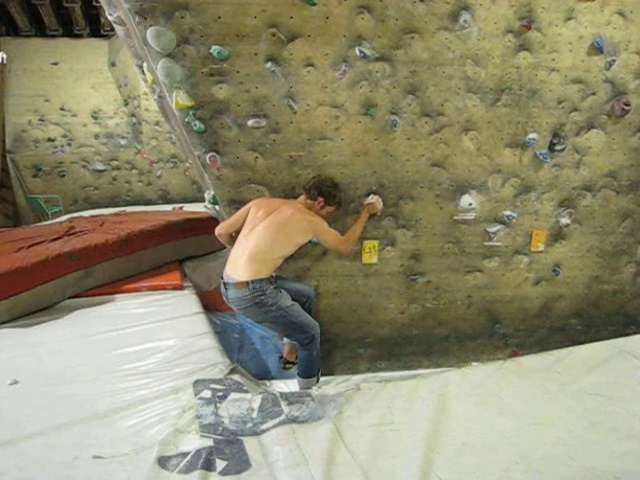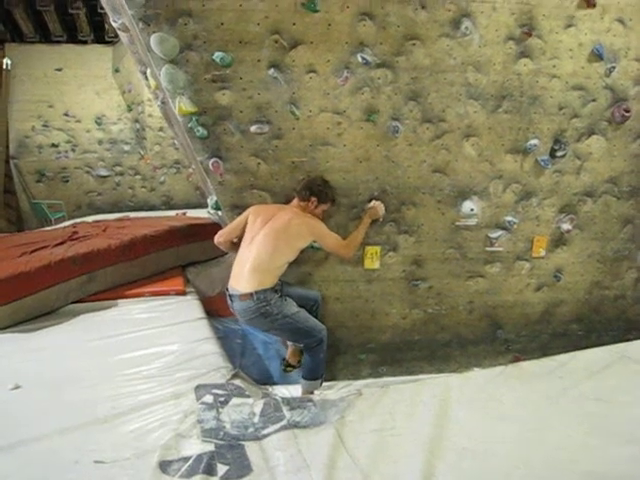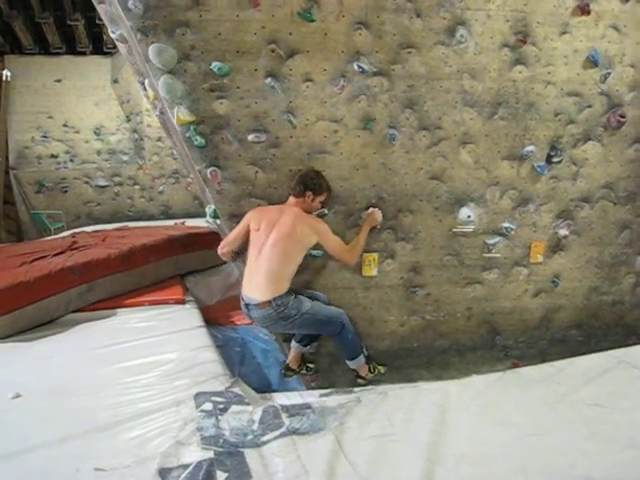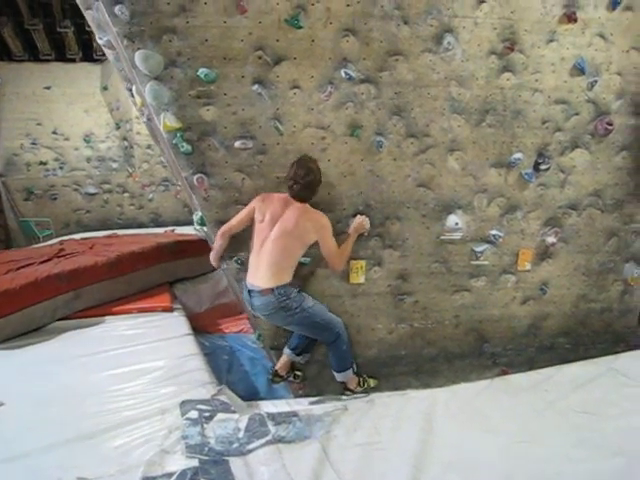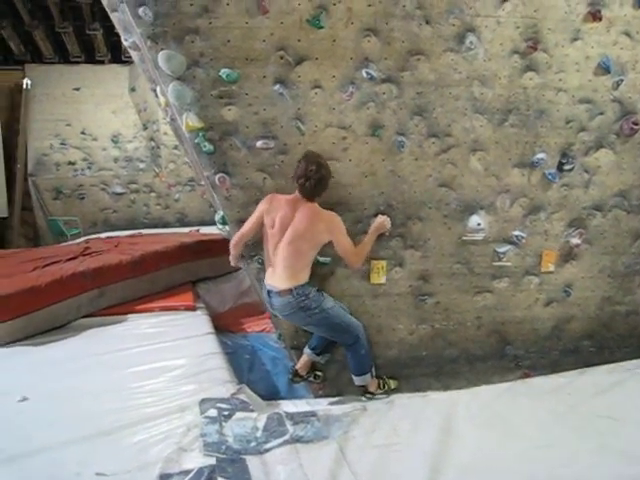
dt=1s
person 1, frame 1
left shoulder: (261, 202)
right shoulder: (310, 220)
left elbow: (221, 231)
right elbow: (345, 246)
right wrist: (366, 212)
left hip: (229, 286)
right hip: (251, 293)
left knee: (305, 295)
right knee: (310, 333)
right ankle: (306, 392)
person 1, frame 2
left shoulder: (258, 209)
right shoulder: (308, 223)
left elbow: (221, 240)
right elbow: (347, 250)
right wrist: (368, 218)
left hip: (234, 297)
right hip: (256, 303)
left knee: (313, 300)
right knee: (317, 336)
left ankle: (293, 356)
right ankle: (308, 396)
person 1, frame 3
left shoulder: (257, 214)
right shoulder: (312, 224)
left elbow: (223, 250)
right elbow: (350, 257)
left wrist: (237, 259)
right wrist: (367, 225)
left hip: (248, 305)
right hip: (272, 310)
left knee: (320, 303)
right knee: (339, 320)
left ankle: (293, 361)
right ankle: (362, 370)
person 1, frame 4
left shoulder: (264, 201)
right shoulder: (317, 220)
left elbow: (224, 232)
right elbow: (337, 264)
left wrist: (215, 256)
right wrist: (354, 233)
left hip: (251, 295)
right hip: (275, 298)
left knee: (317, 316)
right knee: (335, 330)
left ankle: (283, 367)
right ankle: (351, 382)
person 1, frame 5
left shoulder: (271, 202)
right shoulder: (328, 221)
left elbow: (236, 242)
right elbow: (354, 261)
left wrist: (234, 258)
right wrist: (374, 231)
left hip: (271, 295)
right hip: (295, 298)
left knee: (338, 315)
right knee: (353, 331)
left ankle: (303, 366)
right ankle: (370, 384)
